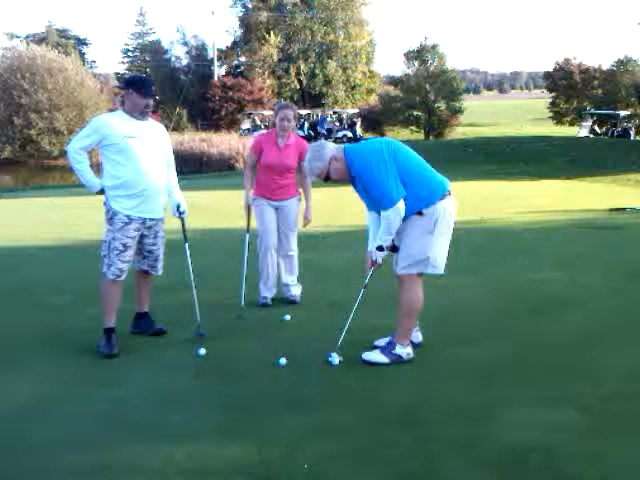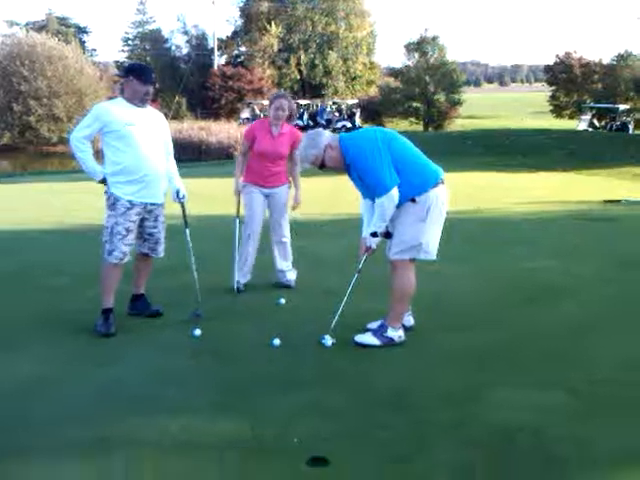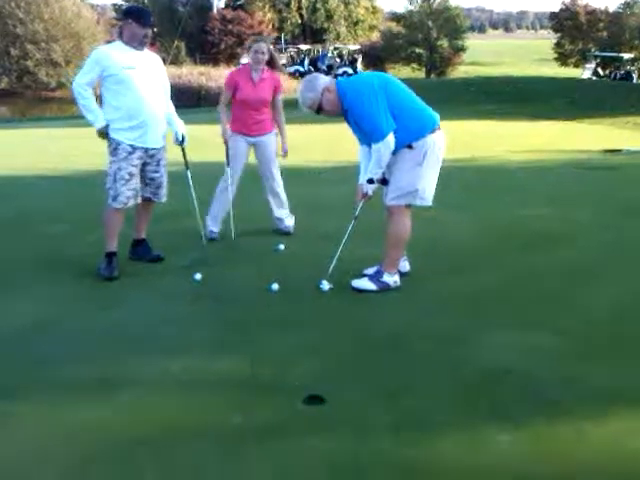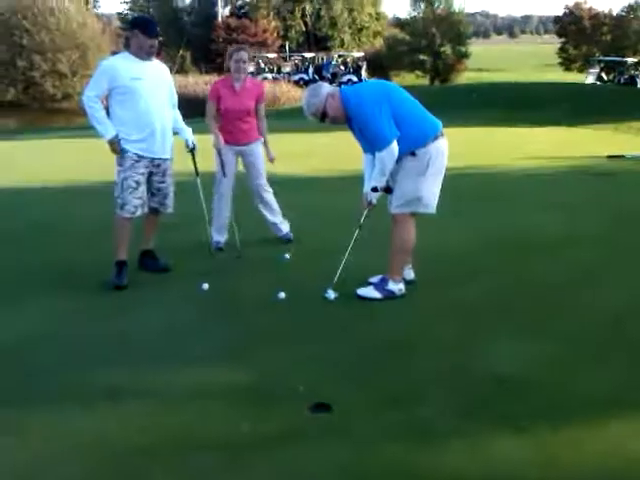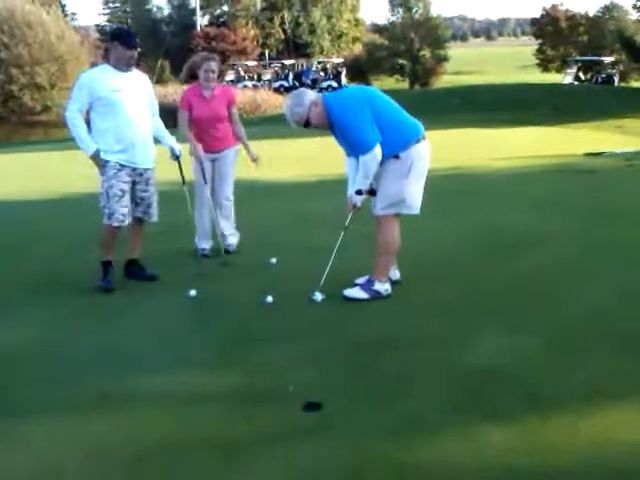
dt=0.2s
person 1, frame 1
left shoulder: (159, 129)
right shoulder: (106, 123)
left elbow: (169, 167)
right elbow: (74, 149)
left wrist: (177, 197)
right wrist: (94, 184)
left hip: (155, 212)
right hip: (123, 212)
left knee: (148, 267)
right knee: (114, 271)
left ankle: (141, 318)
right ankle: (109, 332)
person 1, frame 2
left shoulder: (157, 116)
right shoulder: (106, 111)
left elbow: (167, 154)
right elbow: (77, 139)
left wrist: (177, 182)
right wrist: (97, 172)
left hip: (155, 197)
right hip: (124, 197)
left knee: (148, 250)
right knee: (115, 254)
left ankle: (138, 299)
right ankle: (106, 312)
person 1, frame 3
left shoulder: (155, 59)
right shoulder: (105, 55)
left elbow: (164, 97)
right elbow: (80, 86)
left wrist: (177, 124)
right wrist: (99, 122)
left hip: (156, 142)
right hip: (125, 141)
left knee: (150, 195)
right knee: (119, 199)
left ankle: (139, 244)
right ankle: (110, 256)
person 1, frame 4
left shoulder: (162, 69)
right shoulder: (113, 66)
left elbow: (171, 107)
right elbow: (90, 98)
left wrist: (185, 132)
right wrist: (110, 134)
left hip: (162, 151)
right hip: (132, 151)
left knee: (156, 206)
right knee: (127, 208)
left ankle: (147, 254)
right ankle: (120, 266)
person 1, frame 5
left shoulder: (142, 79)
right shoulder: (92, 79)
left elbow: (152, 116)
right elbow: (72, 114)
left wrist: (169, 140)
right wrist: (90, 149)
left hip: (144, 161)
right hip: (114, 161)
left knee: (140, 216)
right knee: (115, 217)
left ankle: (133, 263)
right ankle: (106, 266)
person 2, frame 1
left shoulder: (366, 159)
right shoulder: (356, 166)
left elbow: (394, 207)
right elbow: (375, 208)
left wrist: (381, 246)
right wrist: (372, 247)
left hip: (431, 207)
right hip: (417, 210)
left knee: (408, 274)
right knee: (405, 272)
left ankle: (401, 346)
right ankle: (410, 331)
person 2, frame 2
left shoulder: (361, 147)
right shoulder: (351, 155)
left elbow: (388, 195)
right elbow: (370, 196)
left wrist: (375, 232)
right wrist: (366, 234)
left hip: (424, 195)
right hip: (411, 197)
left knee: (402, 259)
right knee: (399, 258)
left ankle: (392, 329)
right ankle: (402, 316)
person 2, frame 3
left shoulder: (358, 93)
right shoulder: (349, 101)
left elbow: (384, 141)
right elbow: (367, 142)
left wrist: (371, 179)
right wrist: (364, 180)
left hip: (420, 142)
right hip: (408, 144)
left knee: (398, 206)
right knee: (396, 204)
left ankle: (389, 274)
right ankle: (398, 261)
person 2, frame 4
left shoulder: (362, 101)
right shoulder: (353, 109)
left elbow: (387, 149)
right elbow: (371, 150)
left wrist: (376, 187)
right wrist: (368, 188)
left hip: (424, 149)
right hip: (411, 151)
left knee: (402, 214)
right knee: (401, 212)
left ankle: (394, 282)
right ankle: (403, 270)
person 2, frame 5
left shoulder: (344, 106)
right shoulder: (335, 113)
left elbow: (371, 152)
right elbow: (354, 153)
left wrist: (359, 190)
right wrist: (352, 192)
left hip: (406, 151)
right hip: (394, 153)
left knee: (386, 215)
right knee: (384, 214)
left ankle: (380, 283)
right ankle: (389, 270)
person 3, frame 1
left shoulder: (301, 145)
right shoulder: (261, 140)
left elbow: (305, 177)
right elbow: (249, 168)
left wrist: (308, 206)
right wrist: (248, 193)
left hip: (289, 200)
right hip: (263, 199)
left knee: (288, 246)
right knee: (267, 244)
left ankle: (291, 288)
right ankle: (266, 292)
person 3, frame 2
left shoulder: (294, 134)
right shoulder: (254, 129)
left elbow: (294, 165)
right elbow: (241, 155)
left wrist: (297, 192)
right wrist: (238, 179)
left hip: (279, 188)
right hip: (253, 187)
left knee: (281, 232)
right knee: (250, 231)
left ankle: (285, 273)
right ankle: (241, 277)
person 3, frame 3
left shoulder: (274, 79)
right shoulder: (235, 76)
left elbow: (278, 111)
right elbow: (223, 105)
left wrist: (283, 139)
right wrist: (226, 126)
left hip: (265, 135)
right hip: (238, 136)
left knee: (273, 179)
right knee: (230, 179)
left ankle: (284, 220)
right ankle: (213, 224)
person 3, frame 4
left shoulder: (257, 87)
right shoulder: (217, 86)
left elbow: (260, 119)
right elbow: (210, 116)
left wrist: (268, 147)
right wrist: (217, 136)
left hip: (251, 144)
right hip: (227, 145)
left knee: (261, 186)
right knee: (223, 190)
left ankle: (279, 226)
right ankle: (219, 235)
person 3, frame 5
left shoulder: (227, 93)
right shoulder: (188, 95)
left elbow: (236, 123)
right elbow: (183, 125)
left wrist: (248, 148)
right wrist: (194, 144)
left hip: (226, 150)
right hip: (202, 152)
left knee: (224, 195)
right knee: (203, 196)
left ankle: (229, 238)
right ankle: (203, 242)
